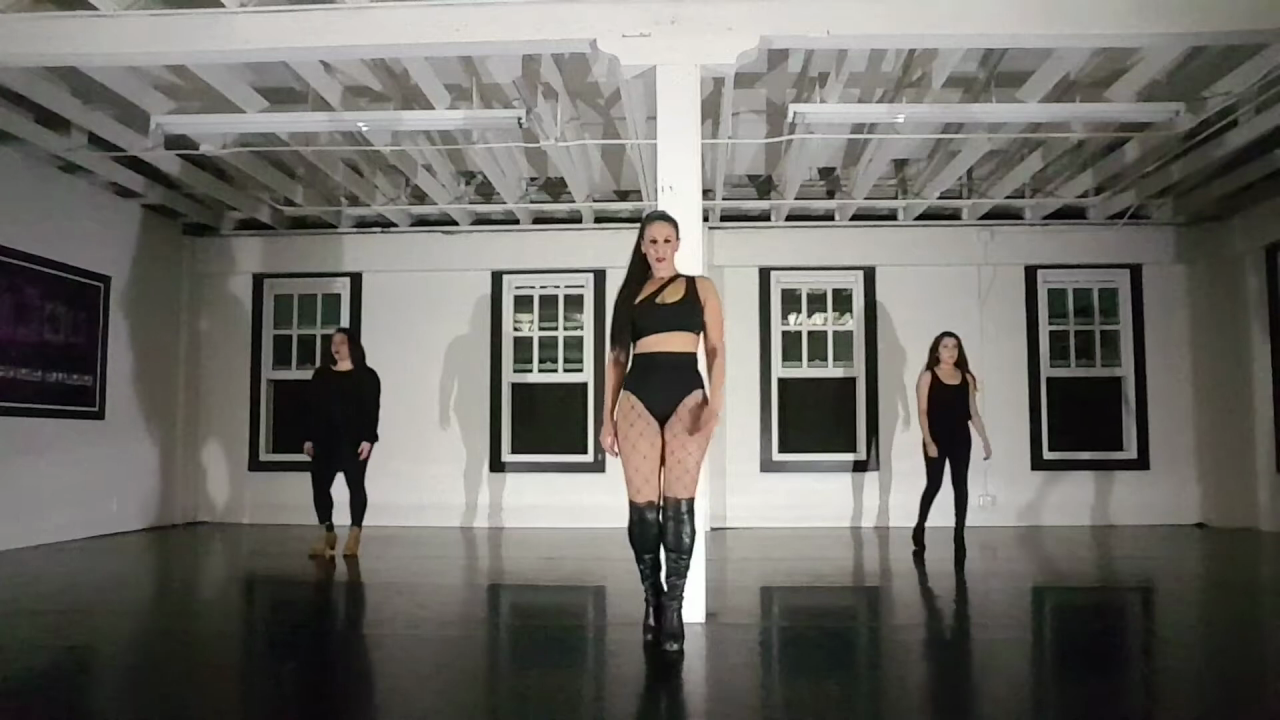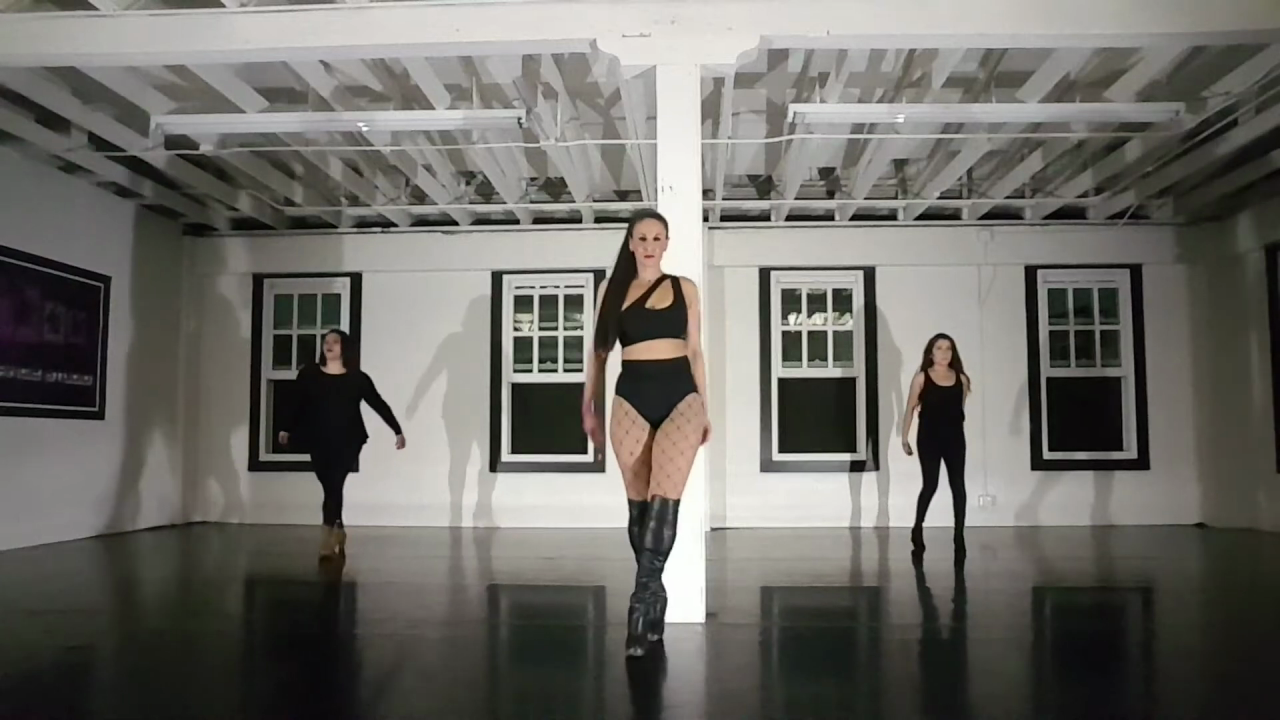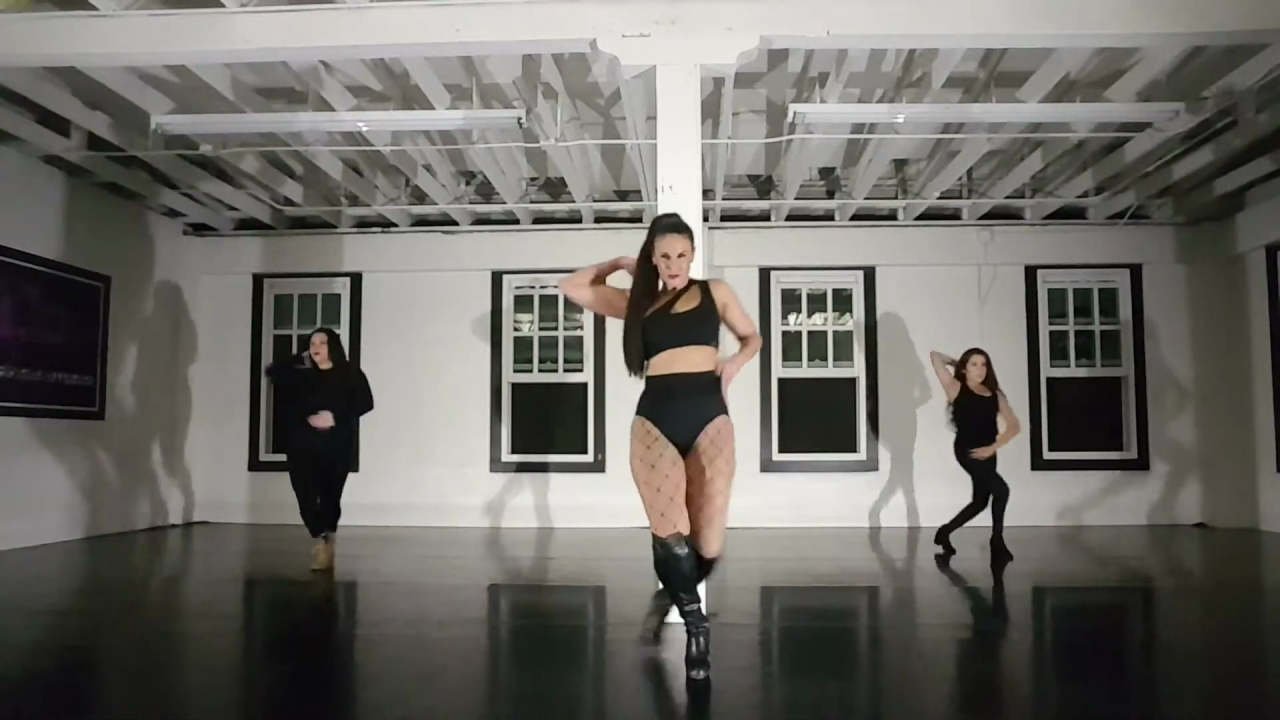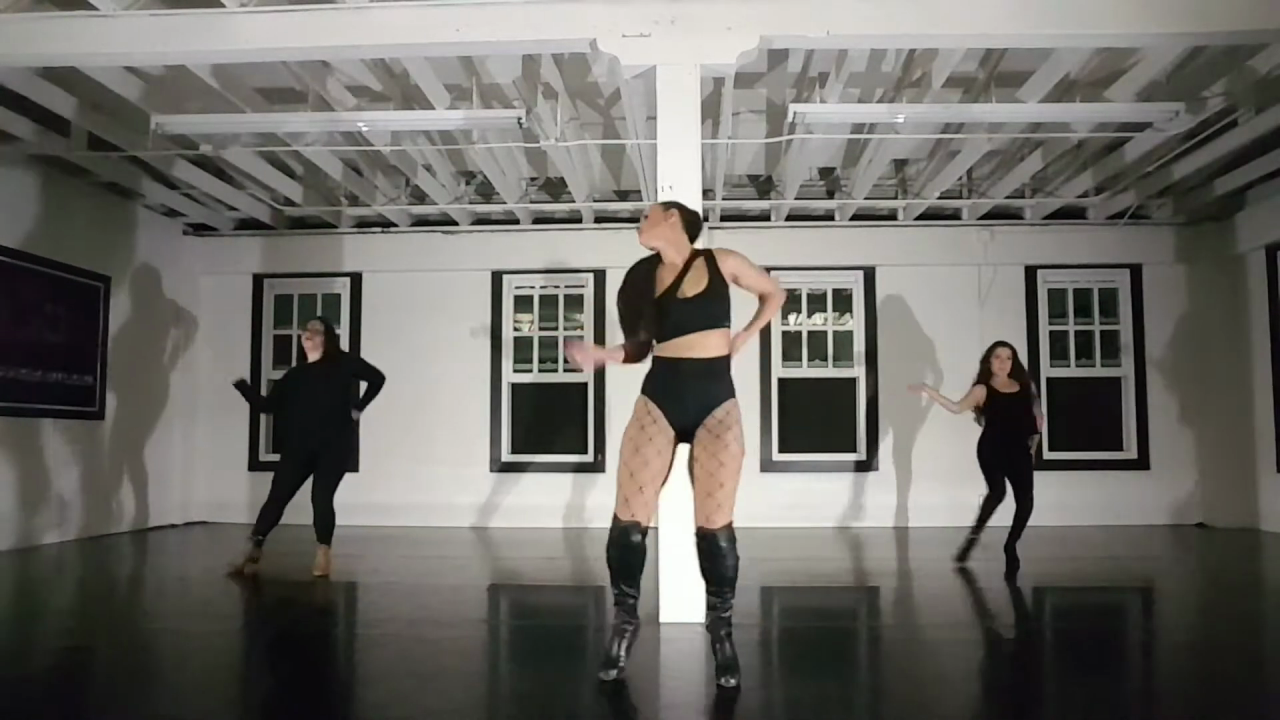
dt=1s
person 1, frame 1
left shoulder: (700, 287)
right shoulder: (630, 292)
left elbow: (716, 348)
right elbow: (616, 357)
left wrist: (715, 400)
right wrist: (607, 416)
left hip: (687, 394)
right hip: (638, 397)
left knee: (680, 504)
right knee: (643, 503)
left ankle: (673, 606)
right ankle: (652, 598)
person 1, frame 2
left shoulder: (684, 288)
right shoulder: (613, 289)
right elbow: (600, 351)
left wrist: (704, 407)
right wrist: (588, 407)
left hip: (678, 398)
right hip: (631, 400)
left knee: (664, 500)
right knee: (640, 505)
left ankle: (642, 602)
right ankle: (654, 594)
person 1, frame 3
left shoulder: (714, 291)
right shoulder: (635, 301)
left elbow: (752, 336)
right elbow: (572, 287)
left wrist: (735, 361)
right wrist: (620, 264)
left hip: (709, 418)
right hip: (654, 421)
left knee: (707, 545)
right knee: (670, 535)
left ankle: (667, 598)
right ankle: (696, 625)
person 1, frame 4
left shoulder: (720, 262)
right shoulder: (642, 278)
left elbow: (774, 293)
left wrist: (744, 336)
right wrist: (598, 353)
left hip: (715, 401)
right hip: (659, 400)
left knee: (715, 525)
right knee: (628, 520)
left ankle: (721, 630)
right ankle: (624, 622)
person 2, frame 1
left shoulder: (366, 375)
right shoulder: (321, 374)
left elbow: (372, 410)
right elbow: (314, 408)
left wrist: (368, 438)
right wrist: (310, 438)
left hip: (354, 440)
right hip: (326, 440)
left knee: (356, 485)
right knee: (320, 485)
left ankle: (354, 535)
right ankle: (328, 535)
person 2, frame 2
left shoulder: (357, 378)
right shoulder: (308, 374)
left elbow: (379, 405)
right elbow: (298, 405)
left wrist: (397, 431)
right wrist: (287, 429)
left hip: (347, 441)
right hip: (318, 441)
left knee: (334, 484)
right knee: (329, 487)
left ankle: (327, 534)
right ankle: (338, 531)
person 2, frame 3
left shoulder: (349, 373)
right shoulder: (301, 374)
left elbow: (366, 403)
right elbow: (273, 372)
left wrist: (335, 416)
right wrist: (300, 358)
left hip: (336, 448)
right hip: (301, 447)
left knee: (329, 499)
right knee: (306, 497)
left ankle: (327, 537)
right ankle: (322, 543)
person 2, frame 4
left shoulder: (343, 363)
right shoulder: (295, 375)
left elbow: (377, 379)
right elbow: (267, 406)
left wrist: (358, 408)
right wrist: (241, 386)
left hip: (334, 445)
right hip: (299, 446)
left knee: (321, 498)
right knee: (277, 496)
left ankle: (323, 554)
right ankle: (254, 550)
person 3, frame 1
left shoulder: (967, 378)
right shoulder: (928, 376)
left elbow: (973, 412)
right elbow: (922, 411)
left wrist: (985, 439)
right wrist: (928, 440)
left hip: (961, 437)
right hip: (937, 438)
left knee: (960, 486)
right knee: (934, 484)
left ankle: (959, 536)
right ankle: (919, 528)
person 3, frame 2
left shoulder: (961, 379)
right shoulder: (921, 378)
right elbow: (911, 408)
right wrist: (904, 437)
left hip: (954, 437)
right hip: (929, 438)
left knee: (958, 485)
right knee: (930, 485)
left ankle: (959, 536)
right ankle: (917, 530)
person 3, frame 3
left shoulder: (995, 395)
right shoulder: (956, 388)
left elbow: (1014, 426)
right elbow: (934, 356)
left wrist: (993, 447)
right wrist: (955, 363)
left hip: (985, 451)
right hip: (966, 449)
left knee: (981, 500)
right knee: (1001, 489)
left ankle: (945, 532)
right ankle: (997, 541)
person 3, frame 4
left shoulder: (1025, 387)
right shoulder: (983, 389)
left elbow: (1037, 417)
right elbow: (957, 408)
left wrist: (1034, 444)
right wrist: (927, 390)
left hip: (1019, 450)
right hip: (992, 448)
left knee: (1026, 501)
right knee: (997, 493)
left ankle: (1011, 548)
right ankle: (973, 537)
